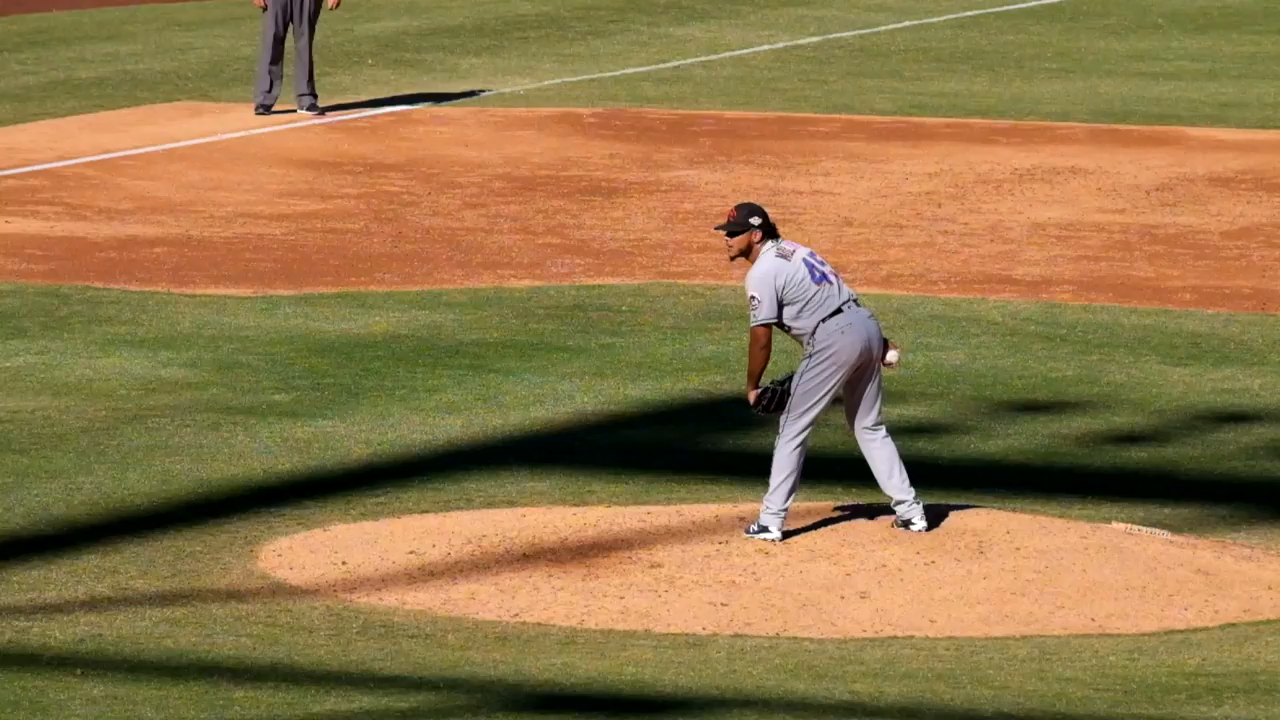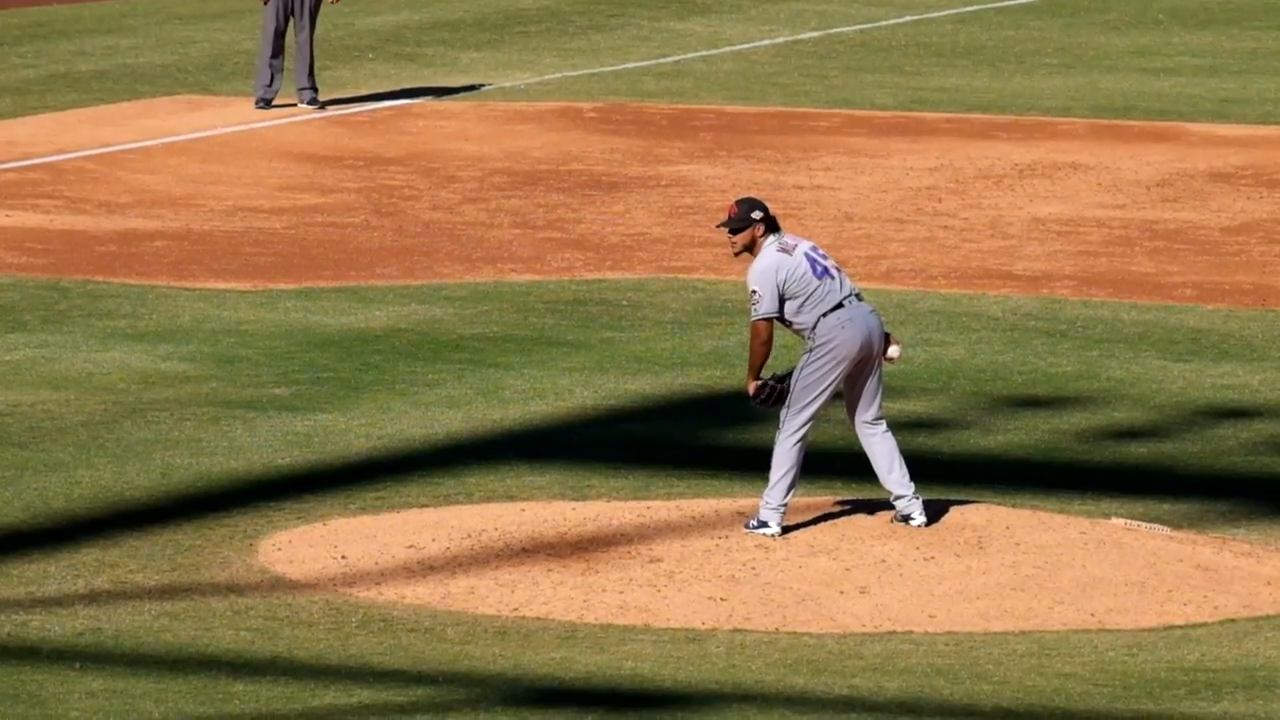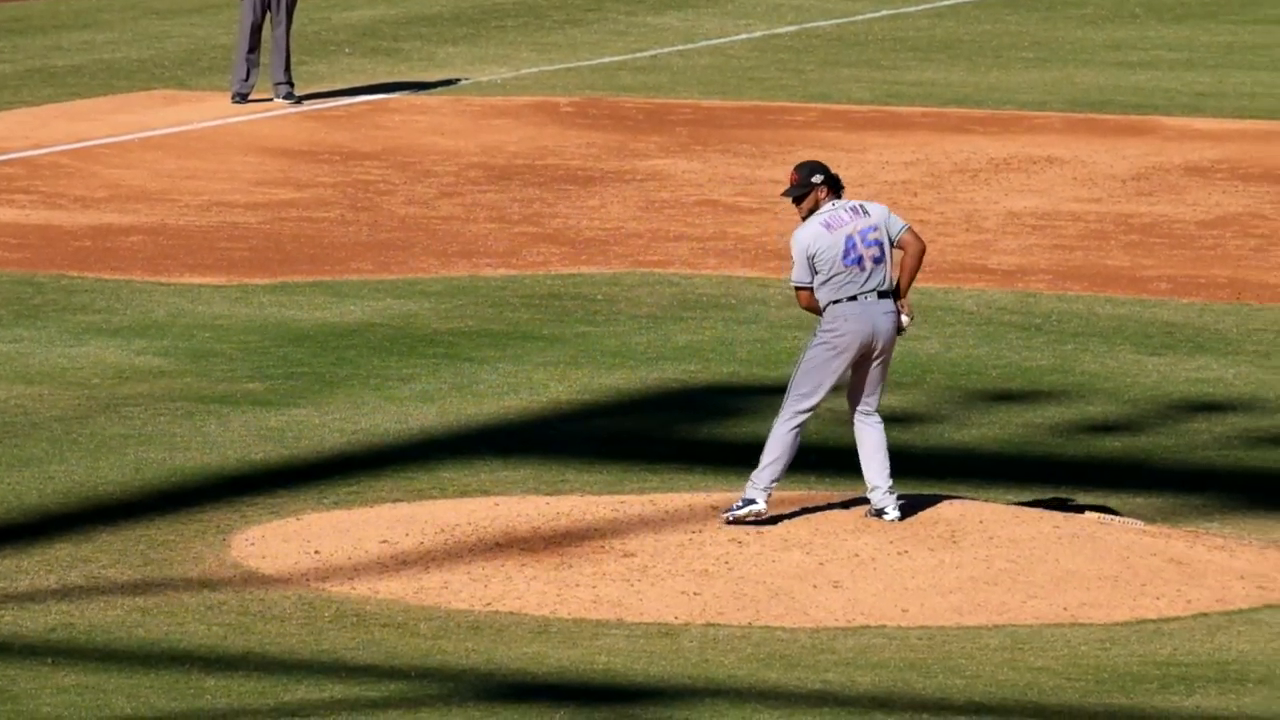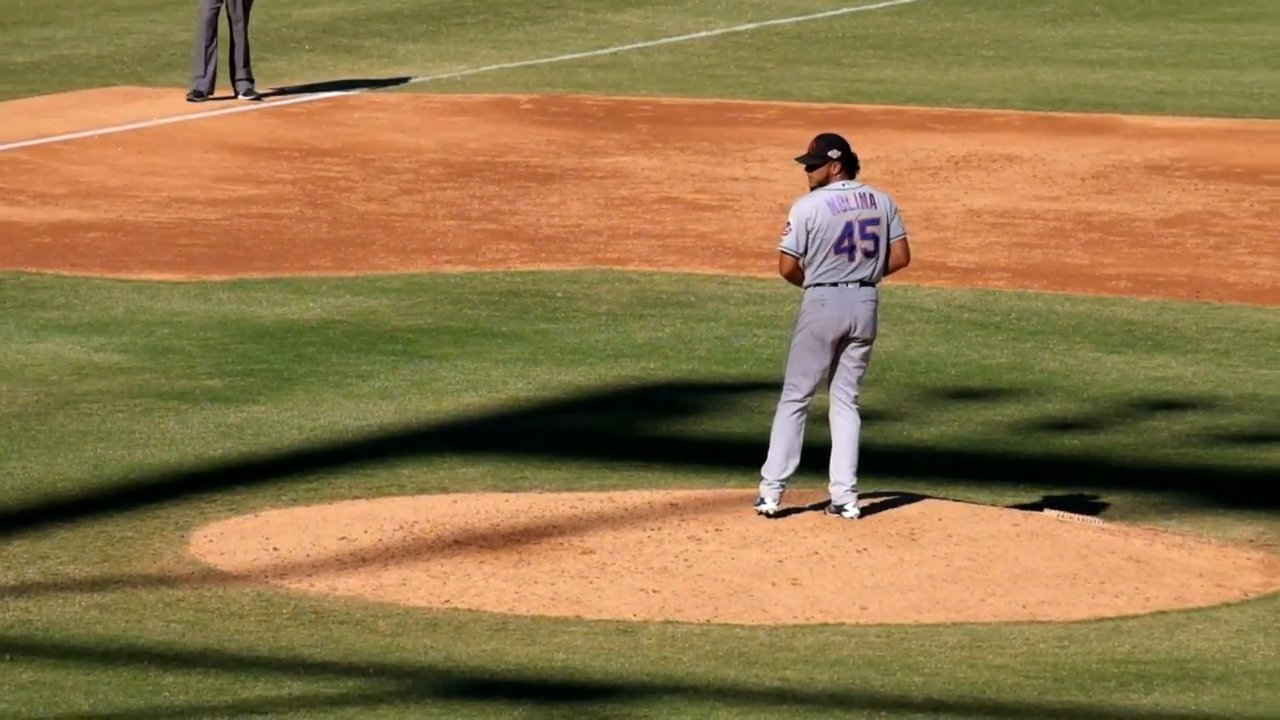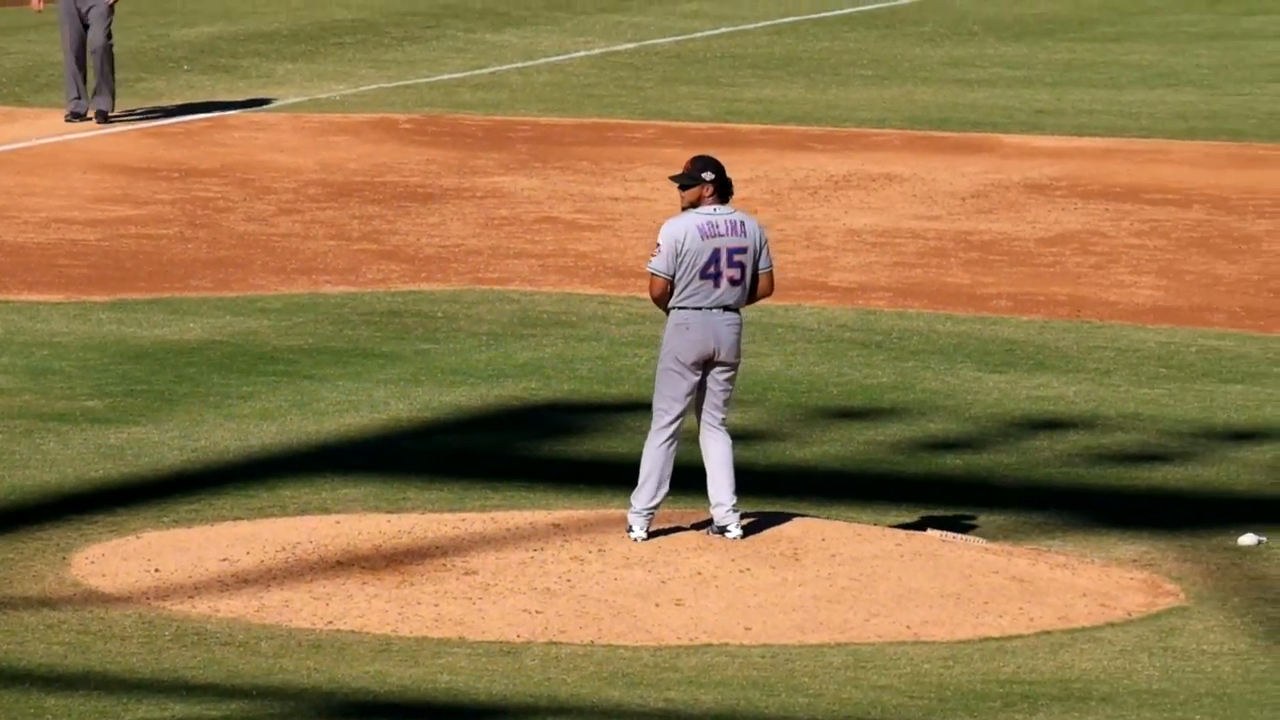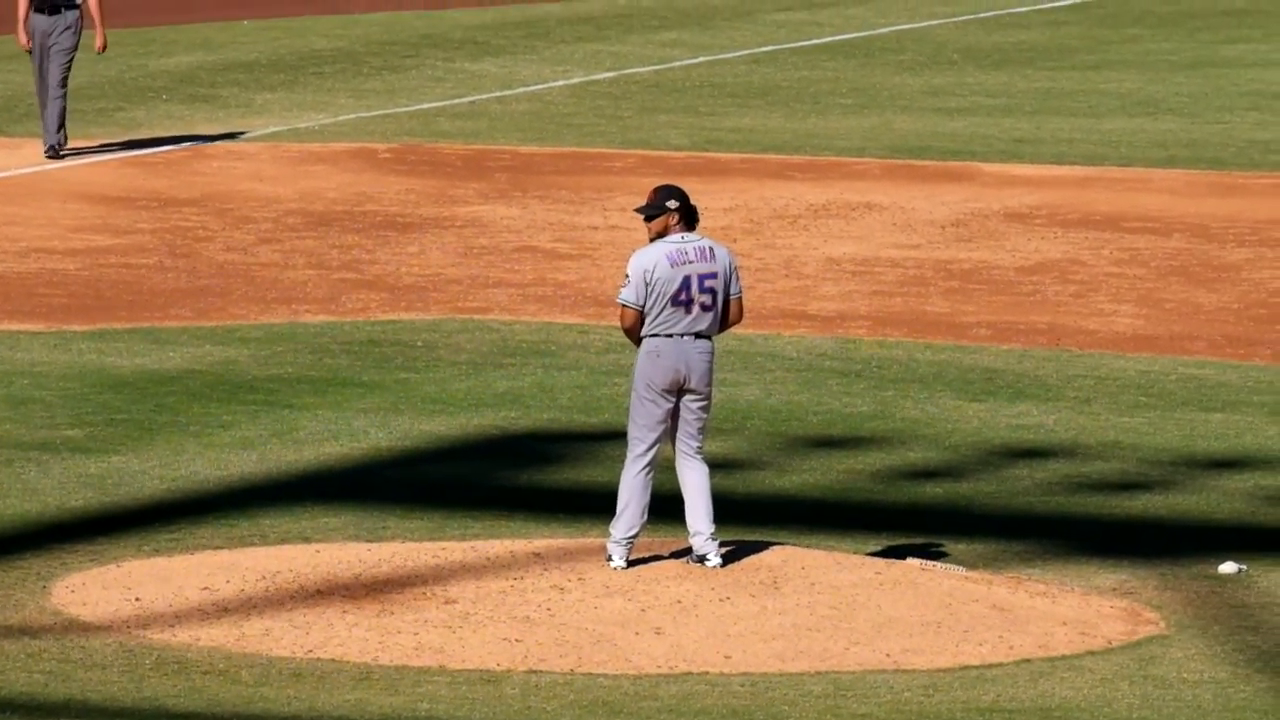
dt=0.5s
person 1, frame 1
left shoulder: (760, 272)
right shoulder: (792, 249)
left elbow: (761, 338)
left wrist: (752, 386)
left hip: (834, 338)
right hip: (867, 326)
left knee: (792, 428)
right knee: (869, 427)
left ankle: (771, 520)
right ankle: (910, 510)
person 1, frame 2
left shoulder: (763, 267)
right shoulder: (795, 242)
left elbow: (762, 333)
right elbow: (839, 285)
left wrist: (752, 378)
left hip: (835, 333)
right hip: (868, 320)
left knee: (793, 424)
right knee: (870, 422)
left ankle: (770, 515)
right ankle: (909, 505)
person 1, frame 3
left shoulder: (805, 234)
right shoulder: (875, 210)
left elbow: (804, 298)
right elbow: (916, 246)
right wrist: (900, 295)
left hip: (842, 321)
right hip: (883, 316)
left knee: (795, 408)
right knee: (866, 411)
left ankle: (757, 494)
right ankle: (884, 499)
person 1, frame 4
left shoulder: (807, 205)
right shoulder: (881, 201)
left elbow: (787, 267)
right elbow: (901, 256)
left hip: (822, 304)
right hip: (865, 304)
left knee: (794, 399)
right knee: (845, 401)
left ankle: (772, 490)
right ankle: (844, 497)
person 1, frame 5
left shoulder: (677, 227)
right shoulder: (751, 228)
left elbow: (657, 289)
right elbow: (765, 287)
left wrist: (675, 310)
left hip: (687, 327)
right hip: (729, 328)
left knee: (665, 424)
right knee: (715, 424)
left ankle: (640, 517)
right ankle: (727, 516)
person 1, frame 6
left shoulder: (646, 257)
right shoulder: (721, 255)
left elbow: (629, 321)
right elbow: (734, 314)
left wrist: (645, 343)
left hip: (659, 354)
right hip: (701, 356)
left knee: (641, 452)
right knee: (691, 452)
left ankle: (620, 547)
right ankle: (706, 545)
